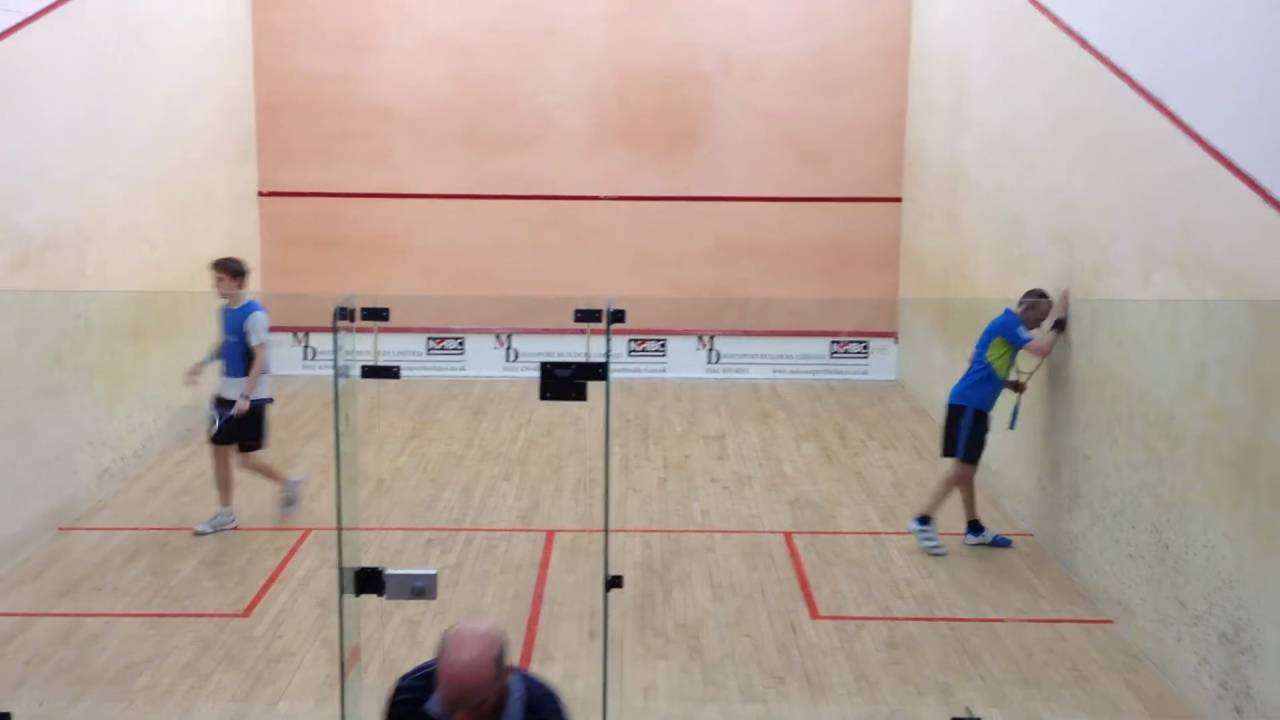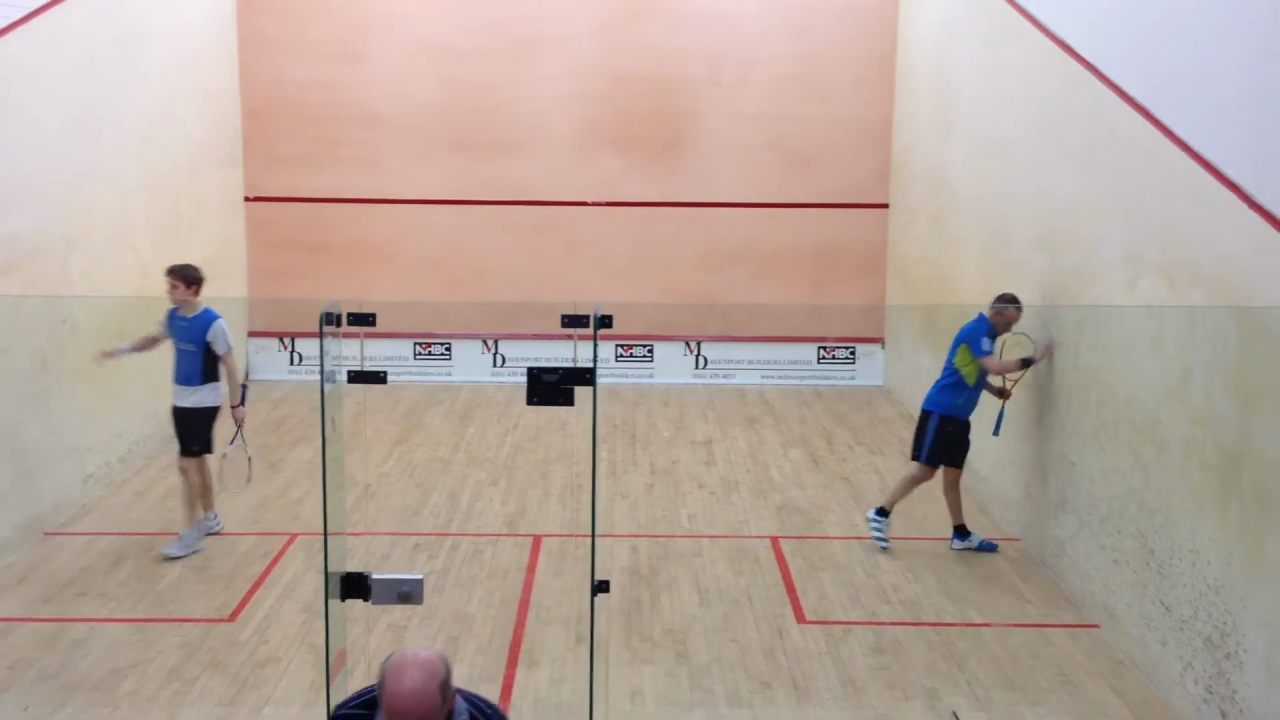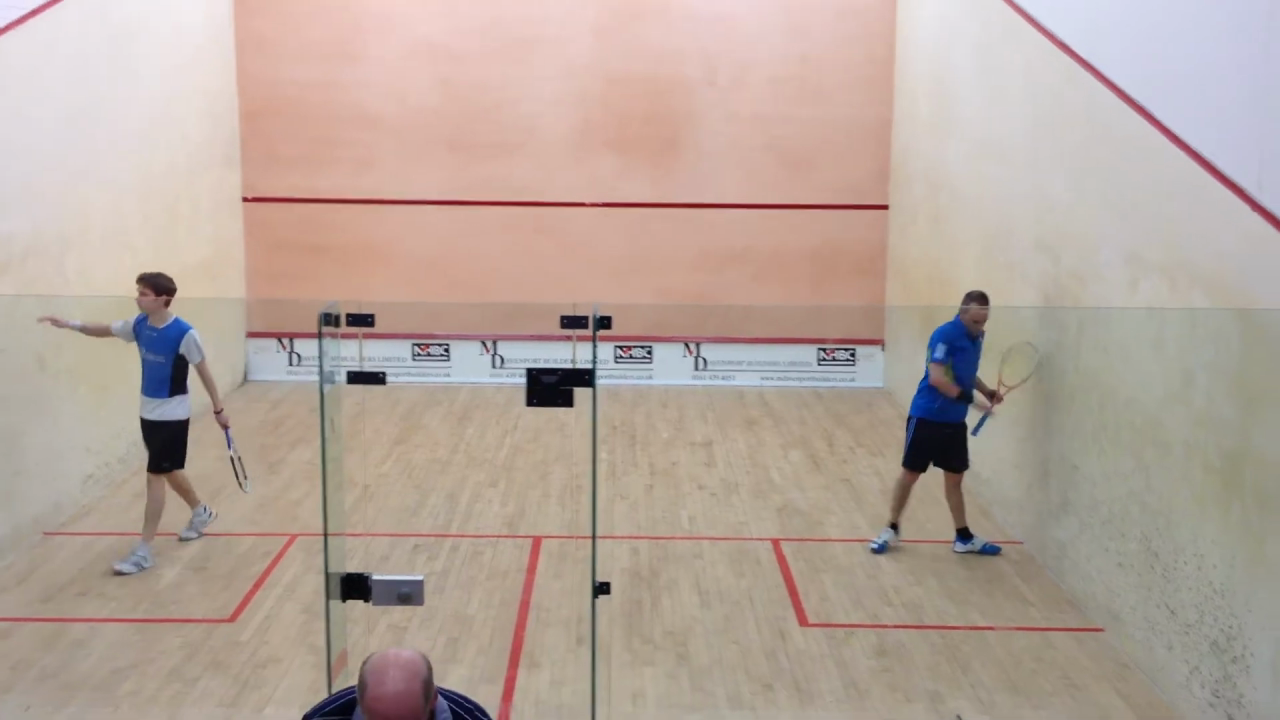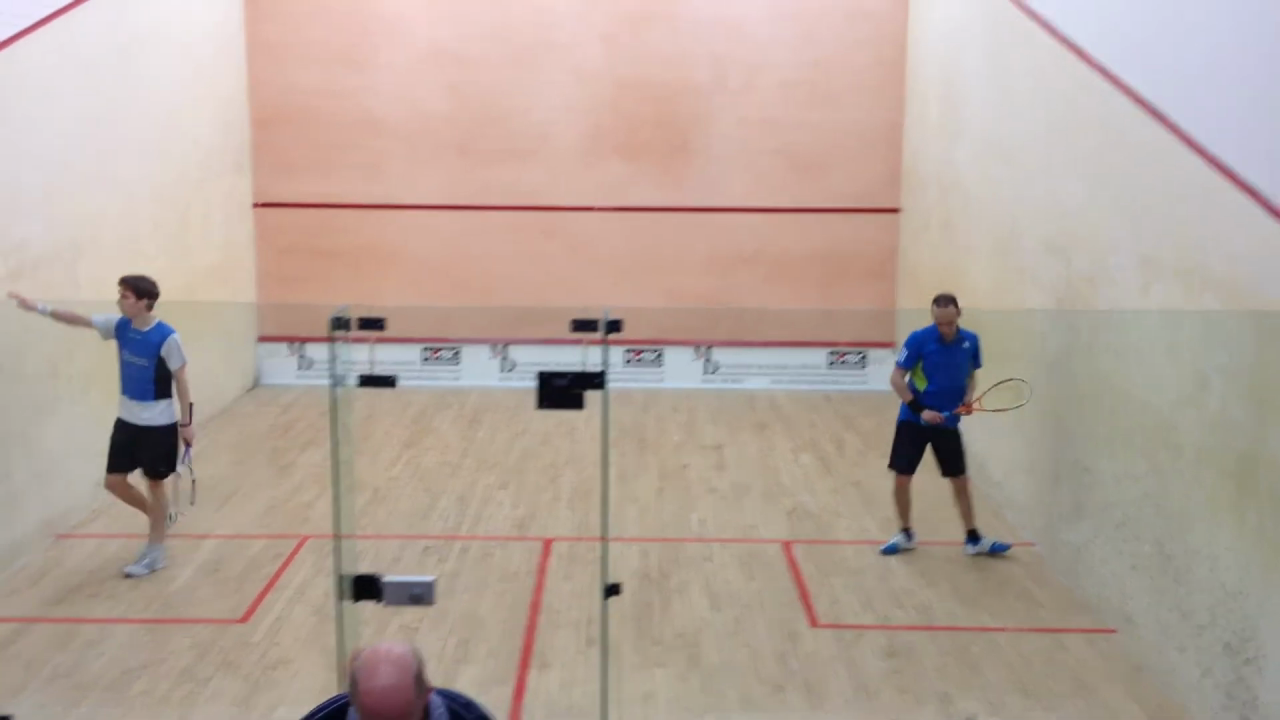
dt=0.2s
person 1, frame 1
left shoulder: (254, 314)
right shoulder: (226, 310)
left elbow: (261, 359)
left wrist: (246, 397)
right wrist: (203, 363)
left hip: (250, 397)
right hip: (227, 394)
left knee: (248, 459)
right knee: (219, 452)
left ankle: (288, 484)
right ankle: (225, 514)
person 1, frame 2
left shoulder: (213, 323)
right shoulder: (173, 316)
left elbow: (230, 364)
right elbow: (154, 339)
left wrist: (237, 403)
right wrist: (123, 349)
left hip: (203, 404)
right hip: (181, 401)
left knee: (187, 464)
right knee: (197, 460)
left ankle: (191, 531)
right ankle: (210, 518)
person 1, frame 3
left shoulder: (185, 333)
right shoulder: (139, 324)
left elbow: (204, 372)
right elbow: (106, 330)
left wrist: (218, 409)
right wrist: (71, 324)
left hip: (171, 416)
right hip: (148, 413)
left knee: (155, 479)
right knee: (169, 472)
left ankle: (143, 551)
right ankle: (201, 512)
person 1, frame 4
left shoulder: (167, 337)
right shoulder: (120, 325)
left elbow: (180, 381)
right elbow: (79, 319)
left wrist: (186, 422)
right wrist: (38, 307)
left hip: (158, 423)
right hip: (128, 418)
left knee: (155, 484)
right knee: (114, 481)
left ankle: (155, 551)
right ankle: (160, 515)
person 2, frame 1
left shoulder: (1006, 325)
right shoulder: (1009, 323)
right elbow: (1043, 349)
left wrist: (1008, 382)
right wrist: (1059, 321)
left hip: (974, 404)
right hip: (968, 404)
left knee: (966, 468)
right knee: (963, 468)
left ankle: (974, 529)
right ankle: (924, 521)
person 2, frame 2
left shoulder: (982, 331)
right shoulder: (976, 330)
right elbow: (994, 367)
left wrist: (993, 389)
right wrist: (1031, 360)
left hip: (958, 415)
right hip: (941, 411)
left knee: (953, 474)
right knee: (924, 470)
left ankle: (961, 534)
right ankle: (881, 513)
person 2, frame 3
left shoulder: (977, 337)
right shoulder: (944, 334)
right elbow: (936, 376)
left wrist: (986, 391)
right wrist: (970, 399)
left hip: (955, 420)
right hip: (926, 415)
left knee: (955, 478)
right knee: (909, 475)
left ankle: (963, 538)
right ankle: (892, 529)
person 2, frame 4
left shoulder: (970, 341)
right shoulder: (918, 340)
left elbow: (971, 376)
right elbow: (896, 379)
left wrist: (968, 397)
right wrist: (919, 410)
left hip: (947, 423)
right hip: (914, 420)
left knee: (960, 481)
right knee: (901, 480)
left ankle: (974, 539)
right ankle: (906, 534)
